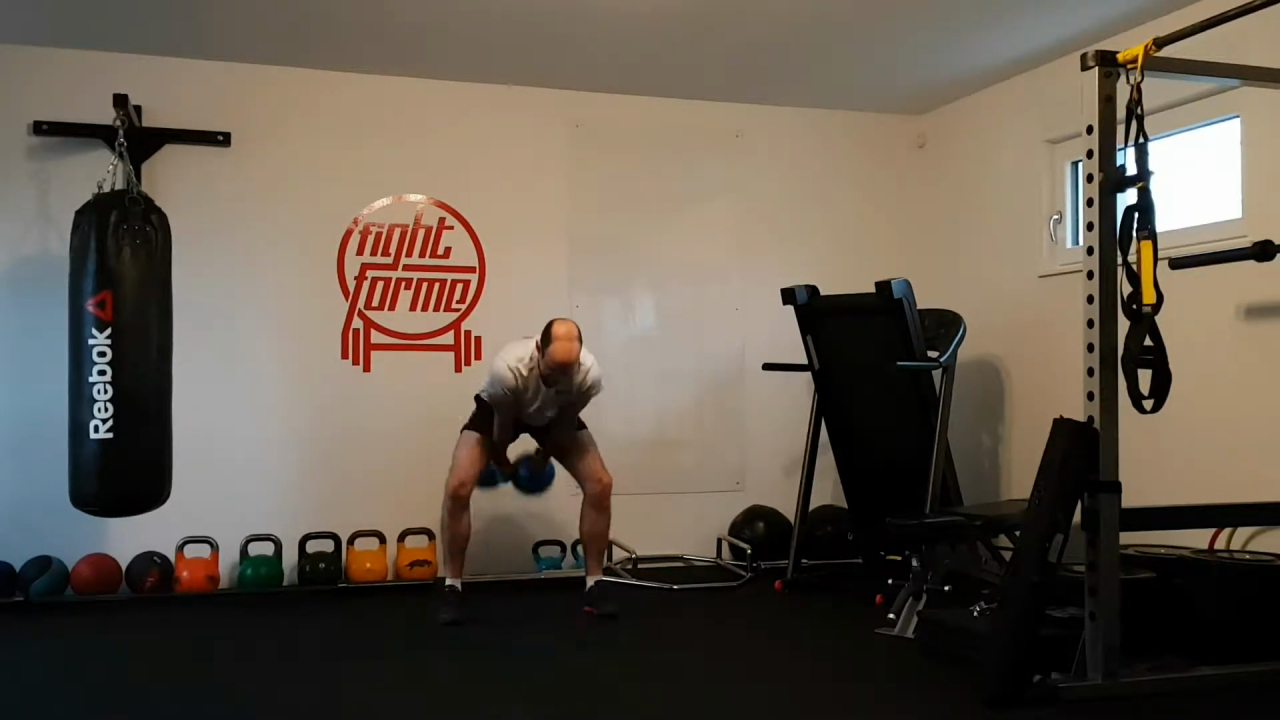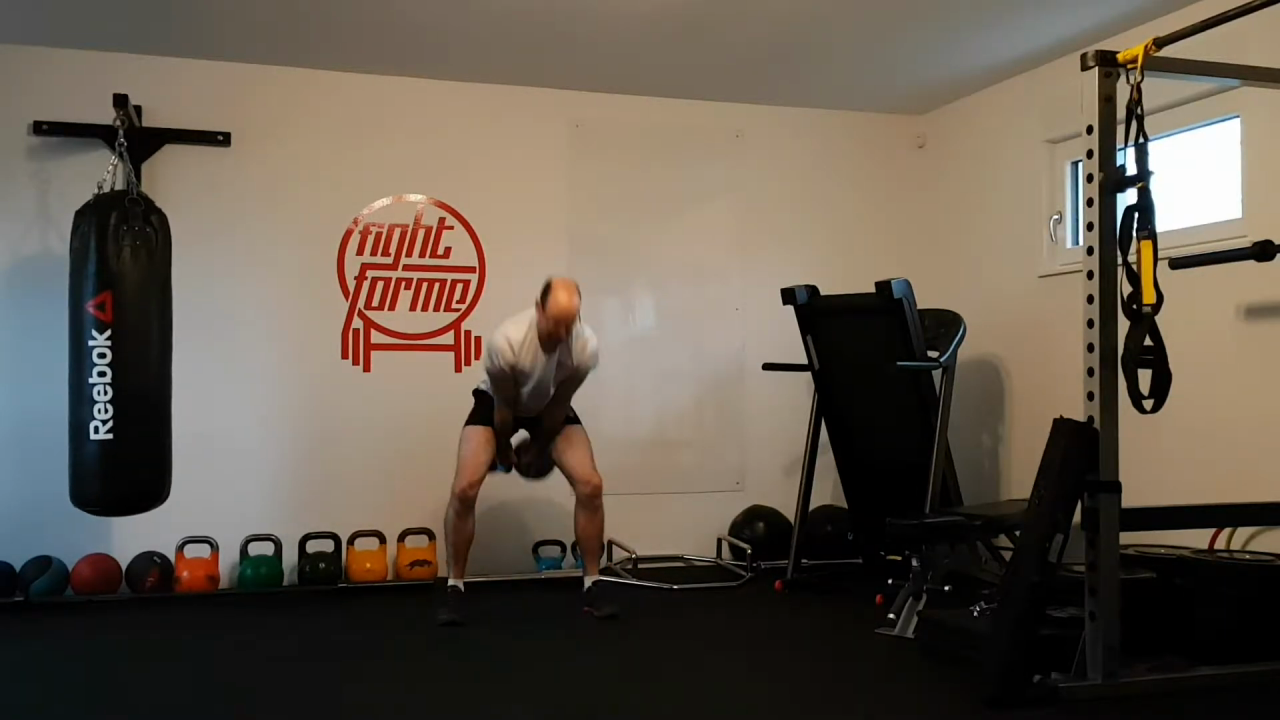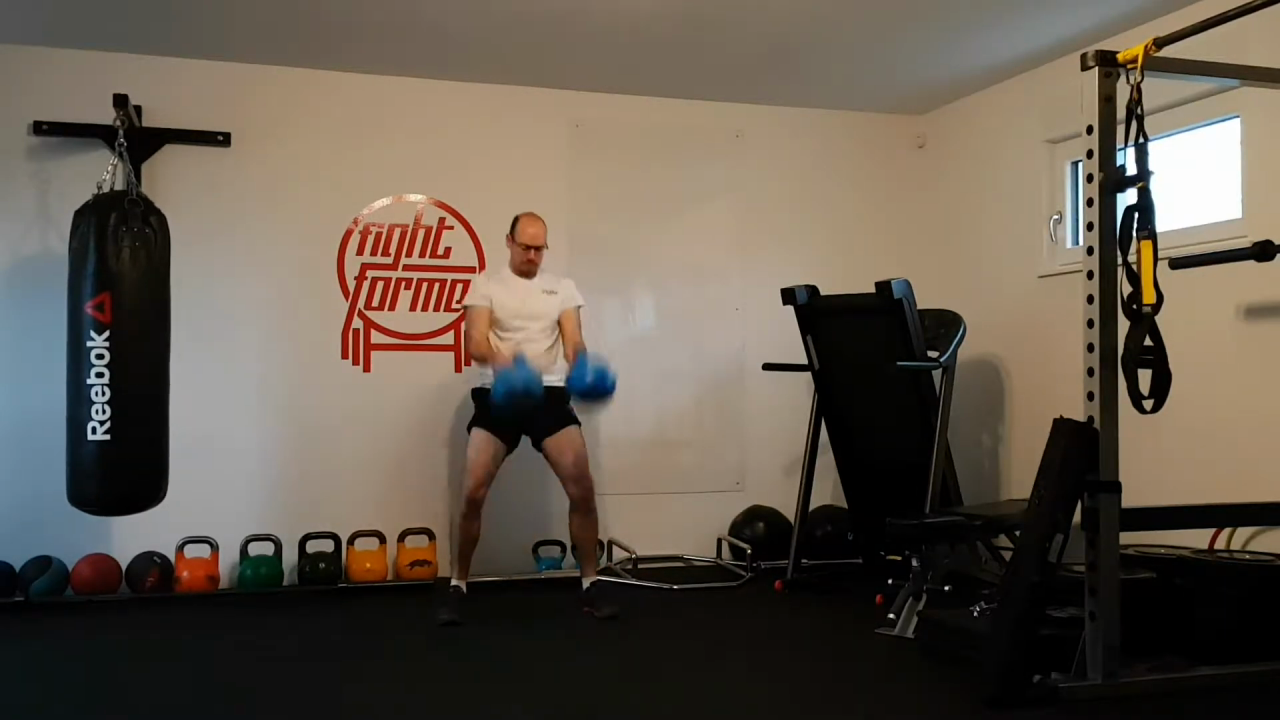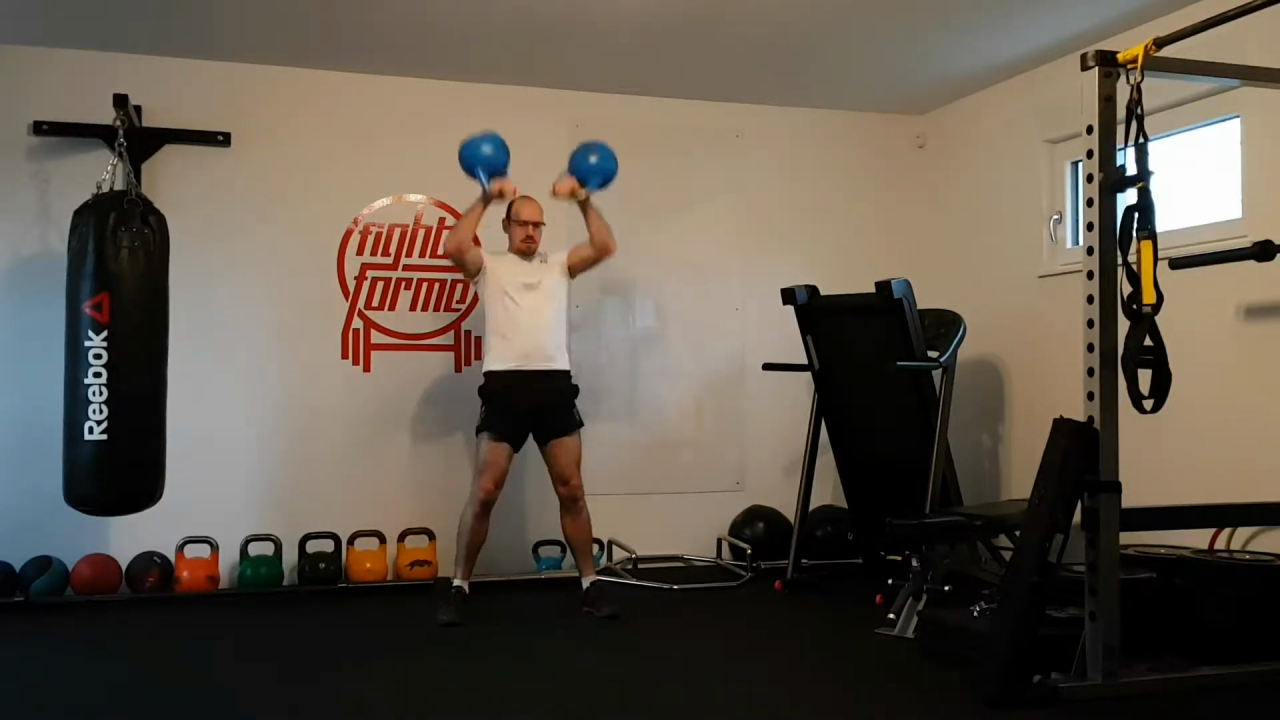
dt=0.3s
person 1, frame 1
left shoulder: (589, 373)
right shoulder: (508, 366)
left elbow: (565, 420)
right elbow: (502, 424)
right wrist: (502, 464)
left hip: (554, 415)
right hip: (498, 408)
left knee: (600, 485)
right knee: (458, 487)
left ankle: (595, 585)
right ankle: (452, 588)
person 1, frame 2
left shoulder: (587, 346)
right shoulder: (507, 339)
left elbow: (560, 402)
right elbow: (503, 406)
left wrist: (540, 444)
right wrist: (503, 448)
left hip: (549, 408)
right hip: (494, 401)
left knee: (591, 485)
right knee: (464, 489)
left ankle: (593, 585)
right ankle: (455, 587)
person 1, frame 3
left shoulder: (562, 288)
right shoulder: (487, 285)
left elbow: (573, 345)
right elbow: (474, 342)
left wrist: (581, 365)
right wrist: (495, 357)
left hip: (551, 395)
right hip: (498, 396)
left knee: (582, 491)
right knee: (473, 492)
left ankle: (590, 585)
right ankle: (457, 587)
person 1, frame 4
left shoulder: (558, 262)
right shoulder: (489, 263)
left elbow: (606, 247)
right elbow: (452, 247)
left wrist: (583, 199)
right wrist: (485, 199)
left hip: (555, 386)
right hip: (505, 386)
left knee: (571, 491)
right knee: (485, 492)
left ankle: (590, 584)
right ankle: (459, 587)
